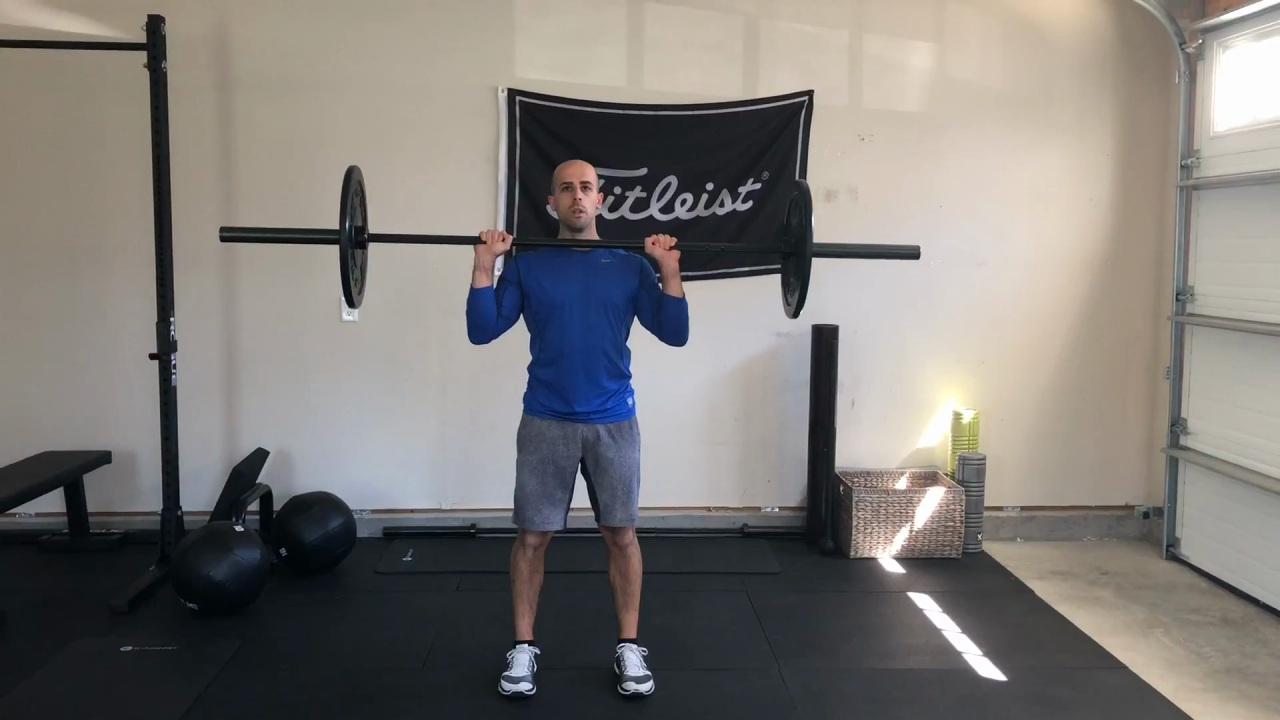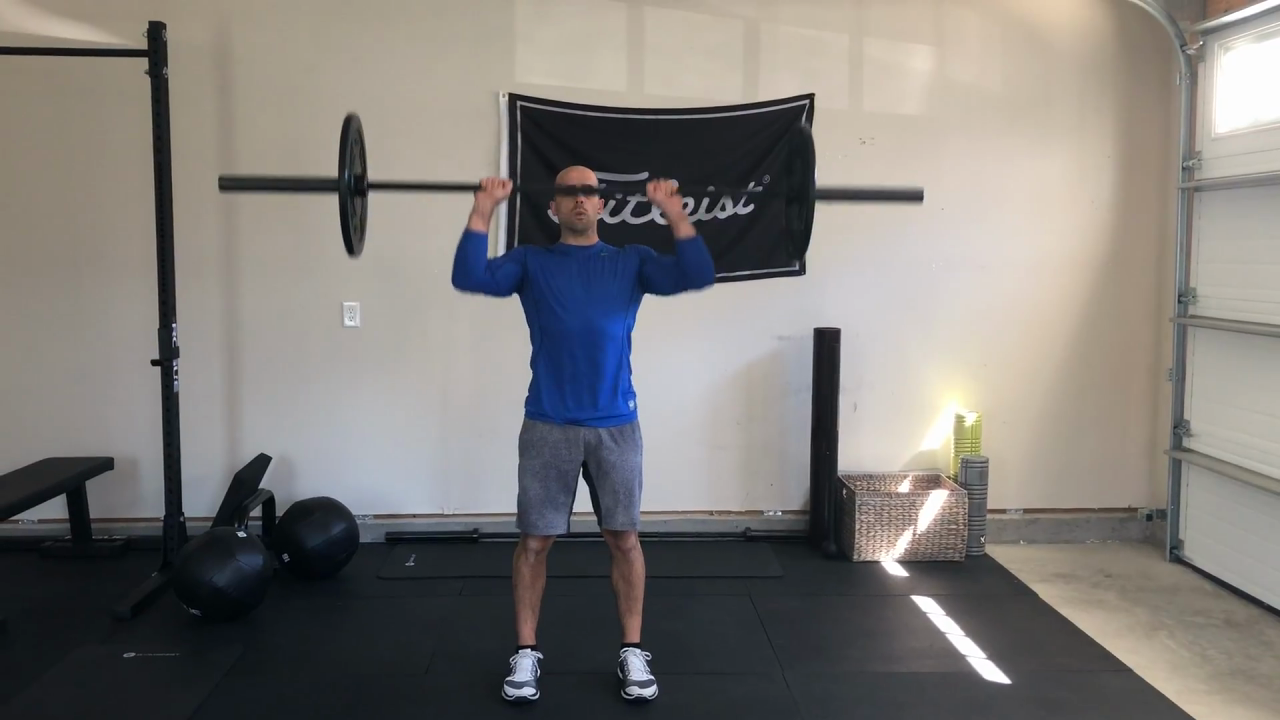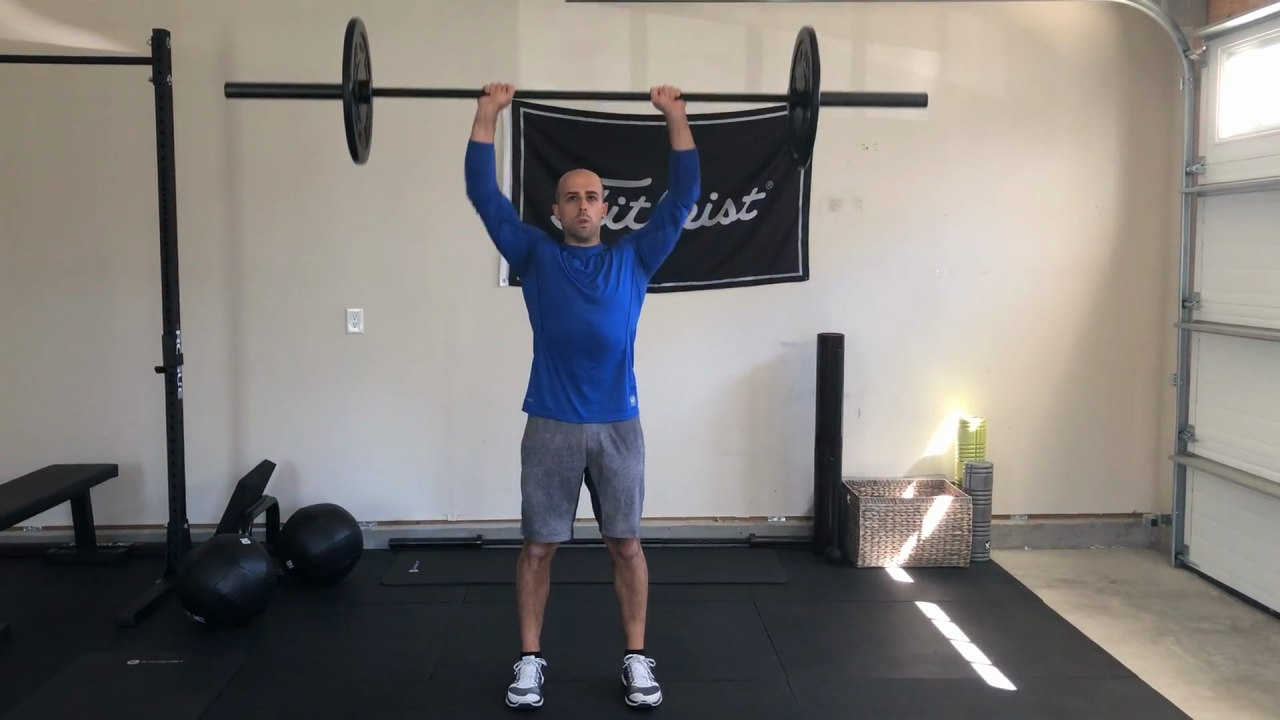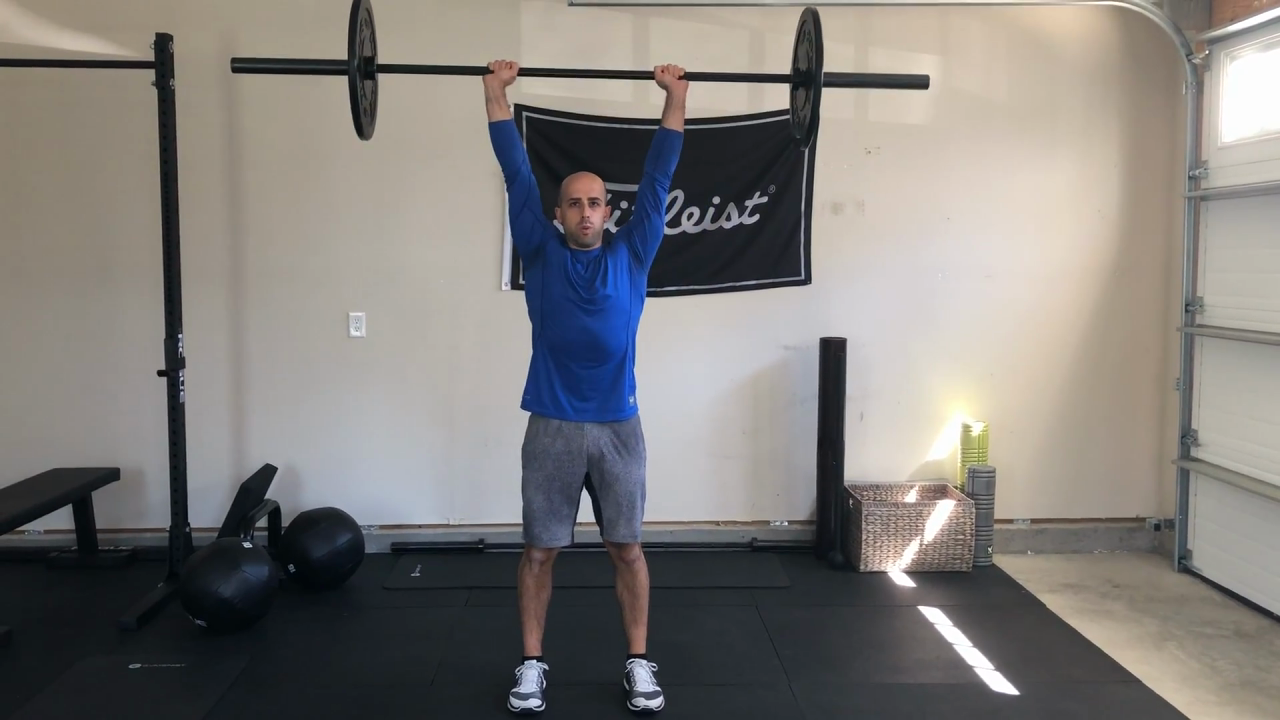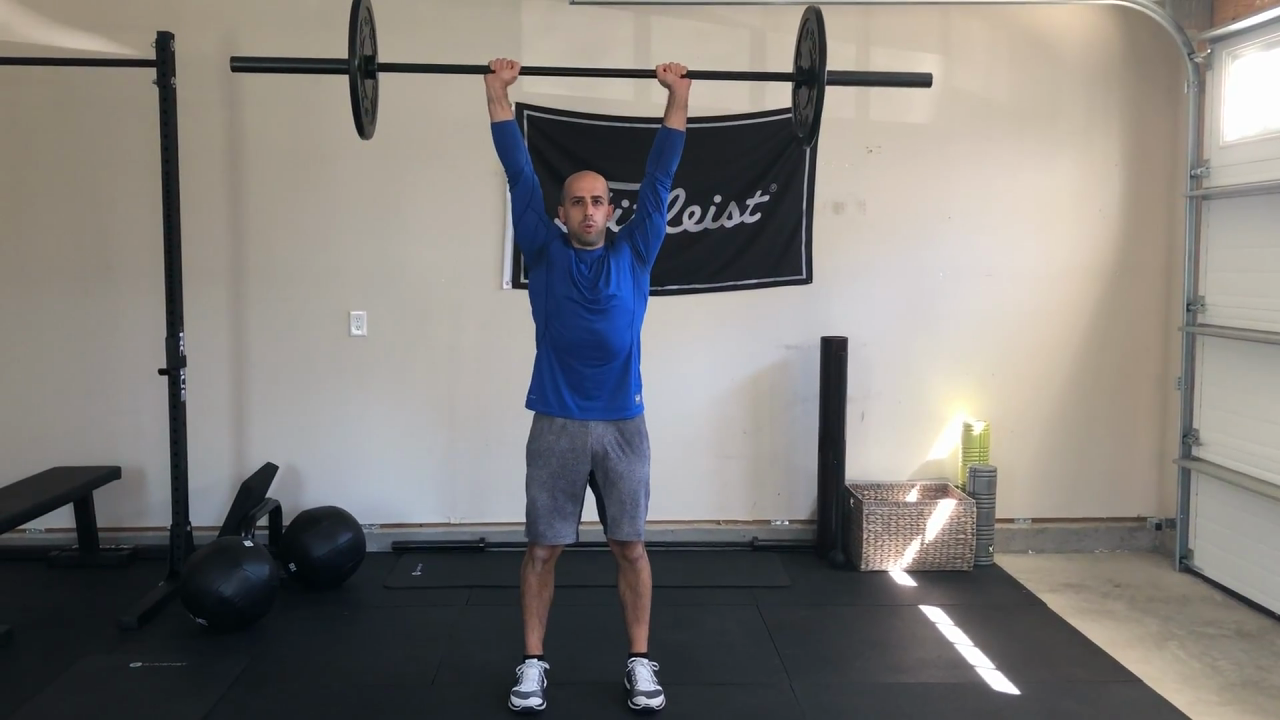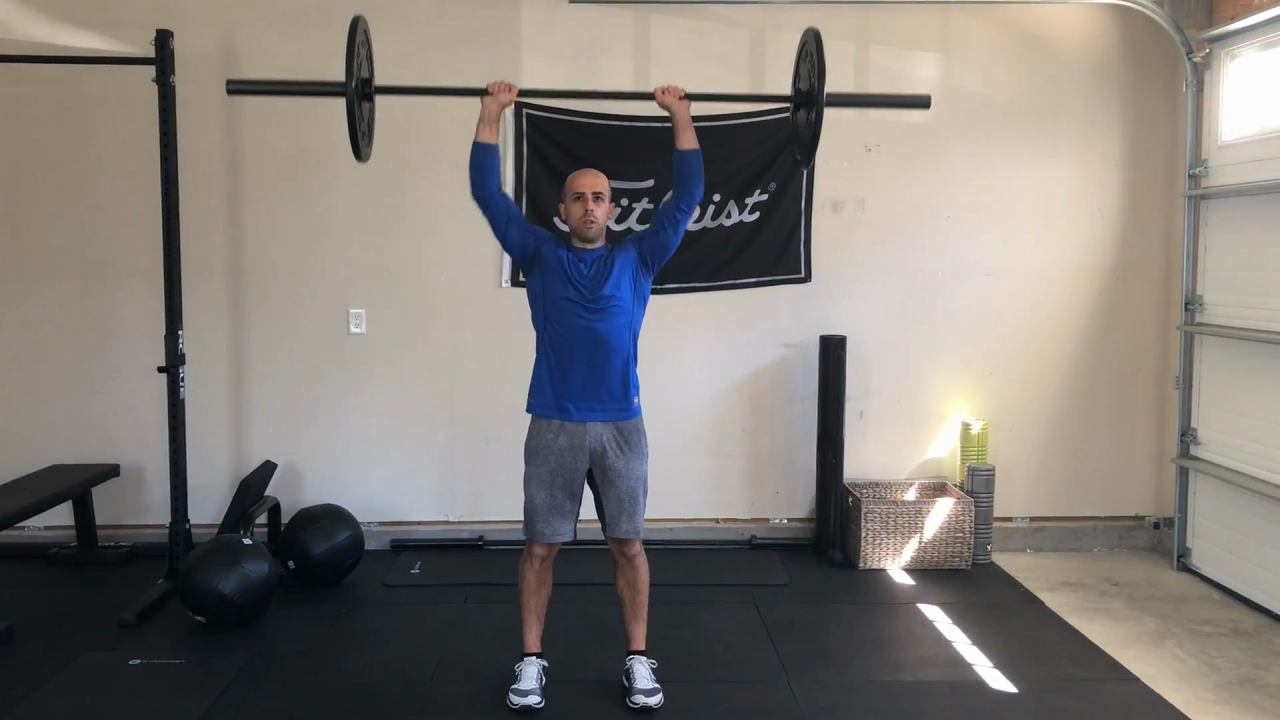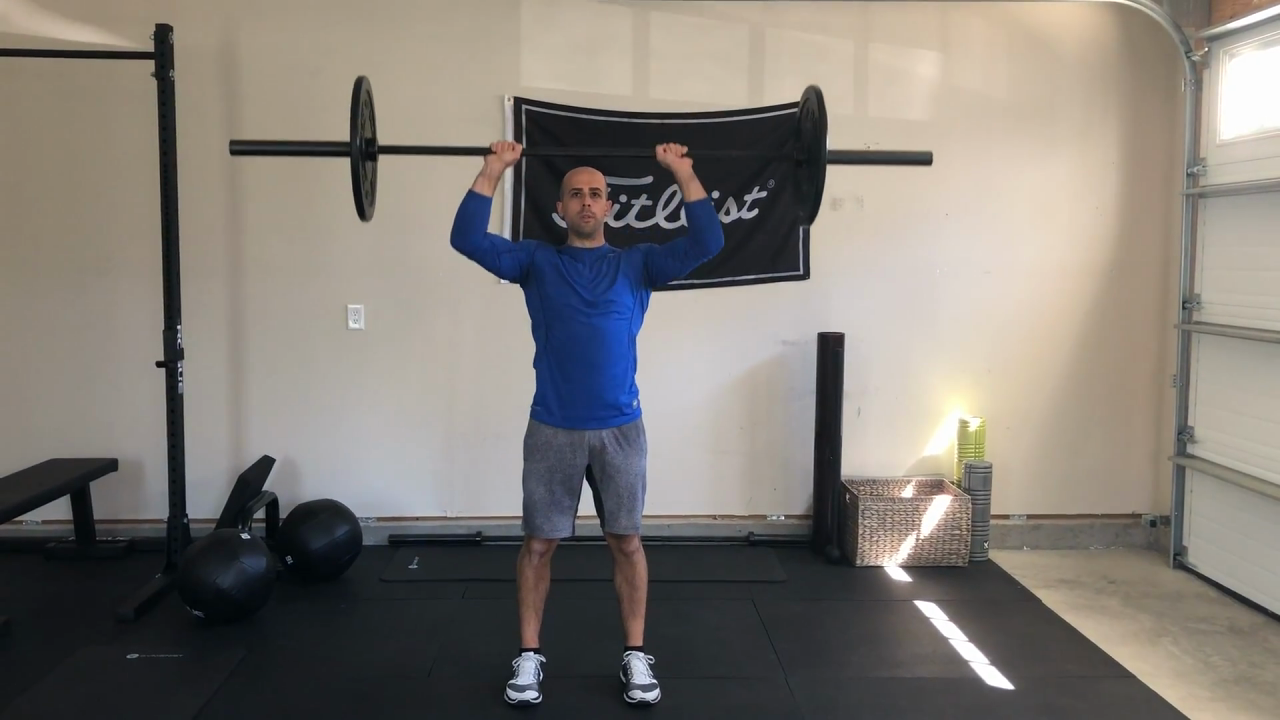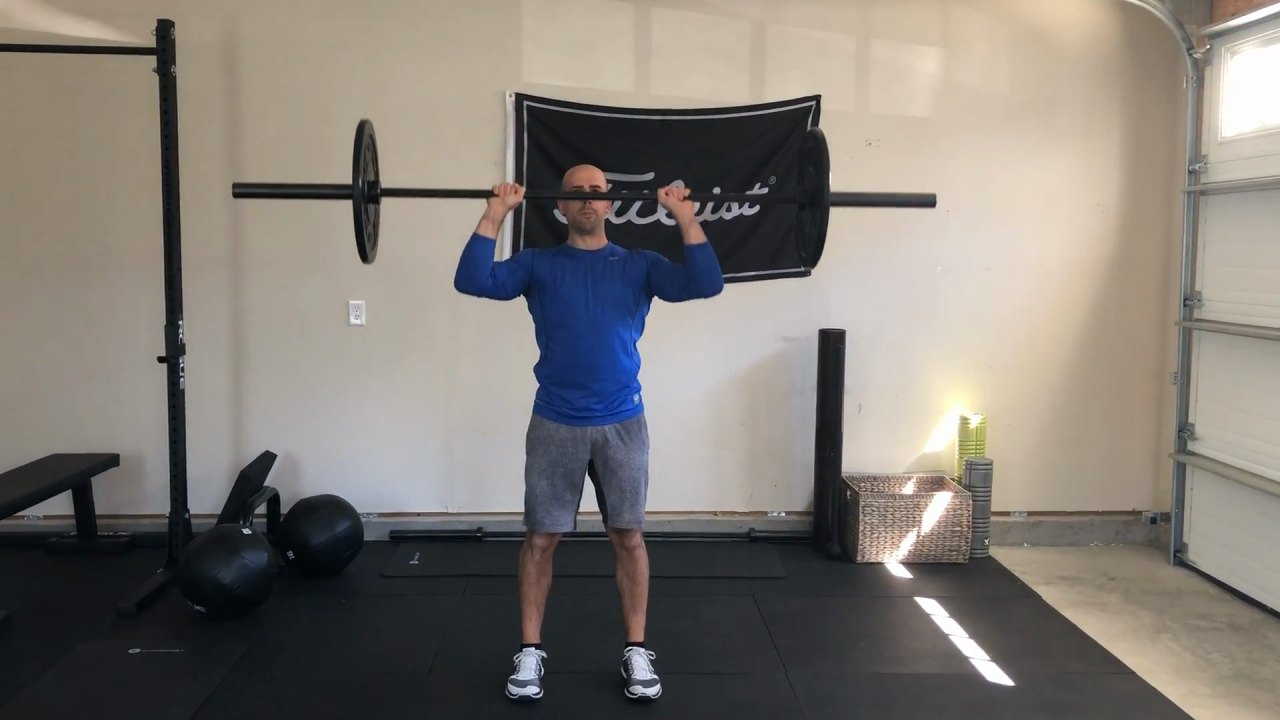
dt=0.4s
person 1, frame 1
left shoulder: (631, 267)
right shoulder: (527, 266)
left elbow: (676, 334)
right elbow: (481, 331)
left wrist: (669, 270)
right wrist: (483, 266)
left hip: (614, 422)
right hip: (545, 422)
left knee: (621, 535)
right knee: (532, 536)
left ankle: (629, 648)
right ankle: (523, 648)
person 1, frame 2
left shoulder: (631, 261)
right shoulder: (530, 261)
left elbow: (699, 275)
right elbow: (468, 276)
left wrist: (674, 212)
right wrist: (482, 211)
left hip: (615, 423)
right hip: (547, 425)
left knee: (623, 537)
right knee: (534, 540)
left ankle: (632, 652)
right ankle: (526, 653)
person 1, frame 3
left shoulder: (634, 258)
right shoulder: (535, 255)
left elbow: (684, 193)
right elbow: (481, 190)
left wrist: (676, 117)
right wrist: (487, 114)
left hip: (618, 427)
right hip: (551, 428)
left knee: (626, 544)
right knee: (537, 547)
left ankle: (636, 659)
right ankle: (530, 659)
person 1, frame 4
left shoulder: (632, 253)
right shoulder: (539, 250)
left elbow: (659, 173)
right elbow: (514, 169)
left wrist: (675, 95)
right wrist: (495, 91)
left hip: (618, 429)
right hip: (551, 430)
left knee: (627, 549)
right knee: (538, 552)
left ankle: (638, 663)
right ankle: (532, 663)
person 1, frame 5
left shoulder: (635, 253)
right shoulder: (543, 251)
left elbow: (660, 174)
right elbow: (518, 170)
left wrist: (677, 94)
right wrist: (497, 91)
left hip: (623, 427)
right hip: (556, 428)
left knee: (630, 548)
right knee: (541, 550)
left ankle: (639, 662)
right ankle: (533, 662)
person 1, frame 6
left shoulder: (637, 258)
right shoulder: (541, 256)
left elbow: (686, 194)
right elbow: (488, 193)
left wrist: (680, 116)
right wrist: (490, 113)
left hip: (621, 427)
right hip: (554, 427)
left knee: (628, 545)
right knee: (539, 547)
left ankle: (638, 660)
right ankle: (531, 660)
person 1, frame 7
left shoulder: (638, 264)
right shoulder: (537, 261)
left elbow: (706, 241)
right elbow: (467, 238)
left wrist: (683, 172)
right wrist: (493, 169)
left hip: (621, 429)
right hip: (552, 429)
left knee: (626, 541)
right knee: (538, 544)
left ankle: (635, 656)
right ankle: (529, 656)
person 1, frame 8
left shoulder: (640, 265)
right shoulder: (537, 263)
left elbow: (706, 283)
right elbow: (472, 281)
left wrist: (684, 216)
right wrist: (494, 214)
left hip: (623, 423)
right hip: (554, 424)
left knee: (628, 536)
right knee: (540, 538)
left ankle: (636, 652)
right ankle: (529, 652)
